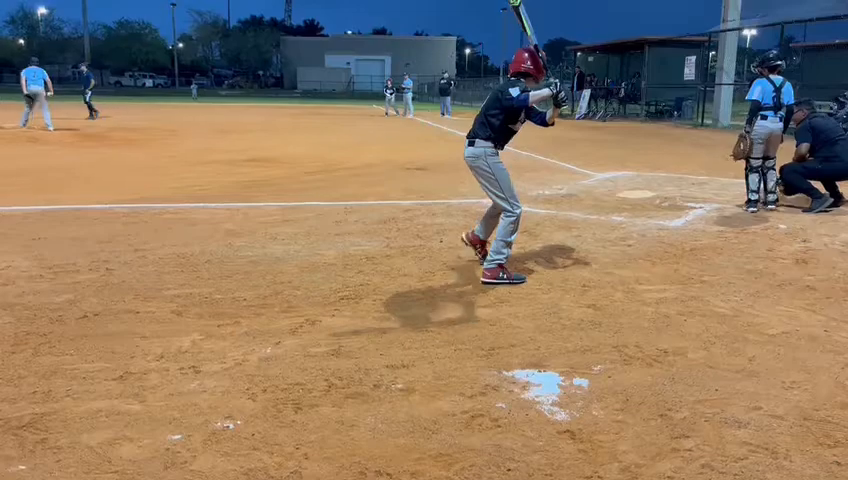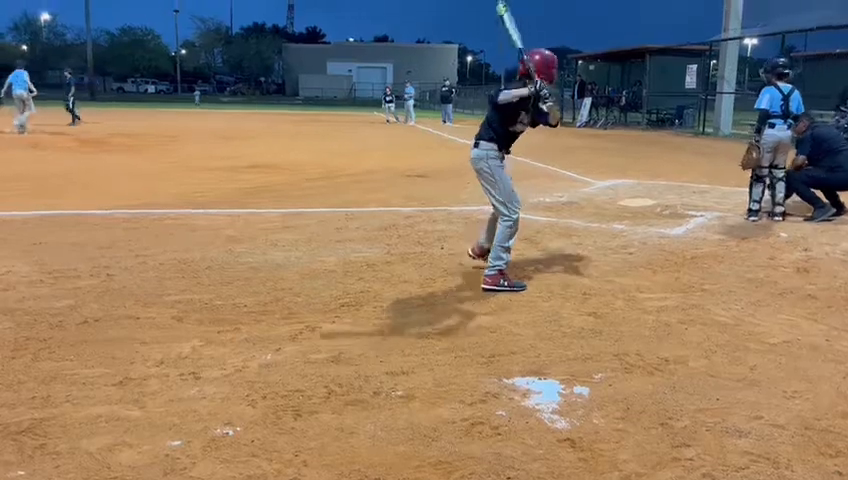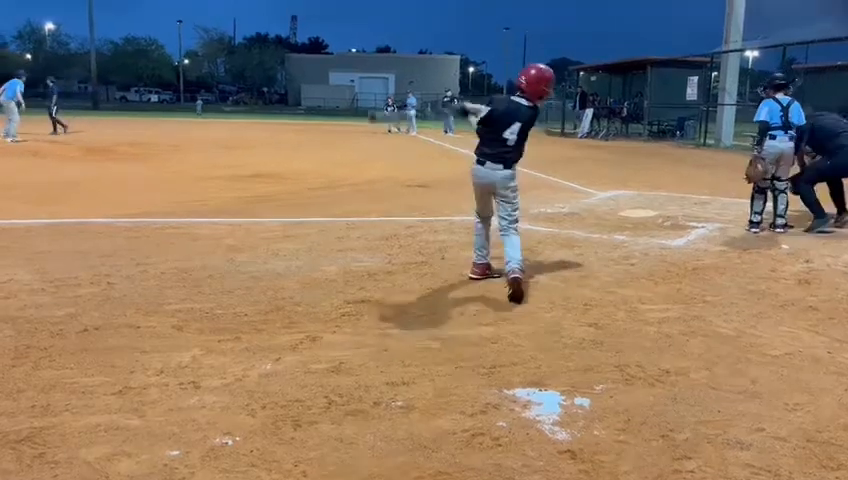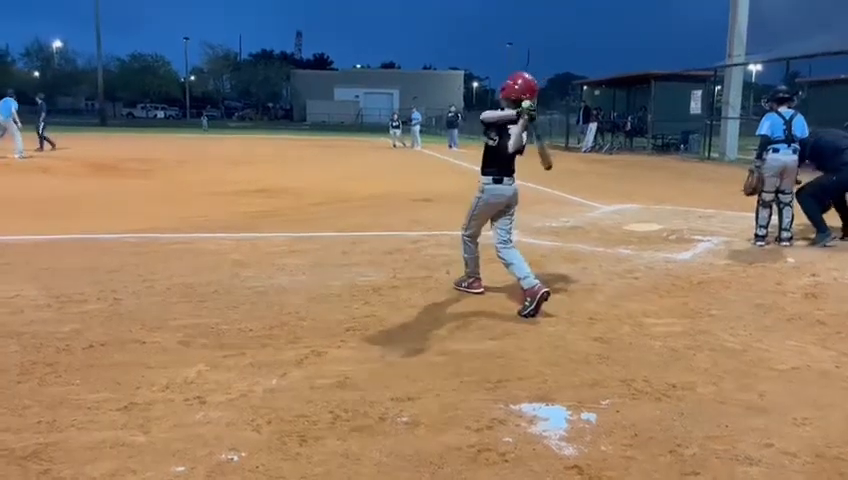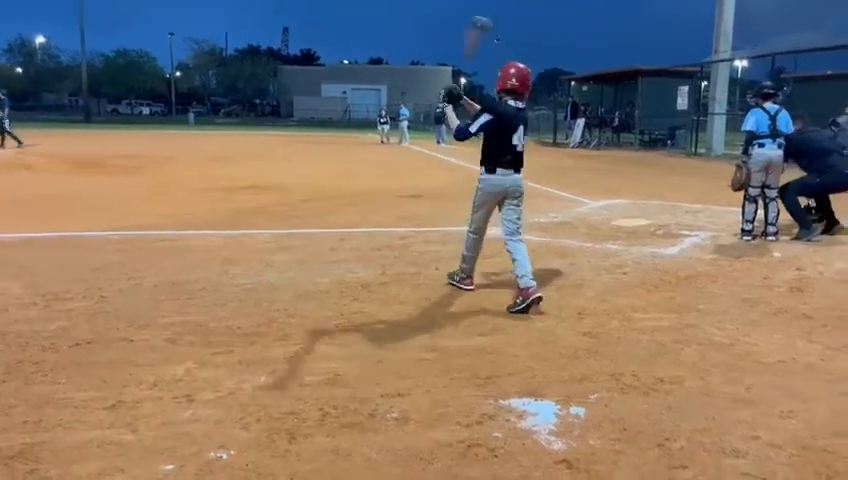
dt=0.5s
person 1, frame 1
left shoulder: (520, 94)
right shoulder: (512, 87)
left elbow: (544, 120)
right elbow: (520, 103)
left wrist: (556, 105)
right wrist: (550, 91)
left hip: (480, 151)
right hip: (483, 152)
left knee: (503, 200)
right knee: (512, 210)
left ankle: (477, 237)
right ankle: (493, 268)
person 1, frame 2
left shoulder: (533, 102)
right shoulder: (516, 89)
left elbow: (553, 121)
right elbow: (495, 99)
left wrist: (547, 100)
right wrist: (529, 91)
left hip: (491, 155)
right hip: (487, 154)
left knee: (506, 206)
right knee: (509, 215)
left ankle: (484, 247)
right ankle: (494, 275)
person 1, frame 3
left shoulder: (498, 102)
right shoulder: (532, 113)
left elbow: (481, 128)
left wrist: (469, 110)
right wrist: (474, 109)
left hip: (481, 169)
right hip: (505, 174)
left knee: (483, 217)
right knee: (509, 227)
left ankle: (480, 265)
right ankle: (514, 269)
person 1, frame 4
left shoulder: (517, 121)
right shoulder: (505, 116)
left elbow: (513, 149)
right elbow: (484, 116)
left wrist: (521, 119)
right wrist: (513, 113)
left hip: (492, 187)
right hip: (508, 188)
left knee: (469, 234)
right knee: (504, 243)
left ankle: (472, 279)
right ankle: (532, 286)
person 1, frame 5
left shoulder: (497, 111)
right shoulder: (521, 112)
left elbow: (461, 133)
left wrist: (448, 106)
right wrist: (462, 99)
left hip: (492, 178)
right hip: (515, 179)
left knee: (476, 230)
right knee: (513, 235)
left ankle: (465, 275)
right ankle: (528, 286)
person 2, frame 1
left shoulder: (760, 82)
right shoulder: (786, 85)
left elbow: (754, 107)
right elbow: (790, 111)
left wrist: (747, 127)
right wrist: (783, 131)
left hip: (760, 124)
right hip: (778, 125)
left knee: (754, 163)
right knee: (770, 162)
left ankle: (753, 201)
right ankle: (771, 199)
person 2, frame 2
left shoulder: (768, 90)
right shoulder: (795, 92)
left elbow: (763, 115)
left wrist: (756, 135)
left hip: (769, 132)
right hip: (786, 134)
left knee: (759, 172)
right knee: (779, 173)
left ankle: (754, 211)
right ankle: (778, 211)
person 2, frame 3
left shoulder: (767, 103)
right shoulder: (795, 104)
left elbow: (763, 127)
left wrist: (757, 147)
right wrist: (796, 151)
left hip: (770, 144)
right hip: (789, 145)
left knee: (761, 184)
right knee: (781, 185)
left ankle: (755, 222)
right ankle: (780, 222)
person 2, frame 4
left shoulder: (770, 116)
right shoulder: (798, 117)
left elbow: (764, 139)
left wrist: (757, 159)
right wrist: (799, 163)
left hip: (773, 157)
right hip: (792, 158)
left knee: (766, 197)
right knee: (786, 198)
left ankle: (761, 235)
right ankle: (785, 236)
person 2, frame 5
left shoulder: (755, 112)
right shoulder: (783, 113)
left elbow: (750, 135)
left wrist: (744, 155)
right wrist: (785, 159)
left hip: (758, 152)
right hip: (777, 153)
left knee: (752, 192)
right knee: (772, 192)
left ankle: (747, 230)
right ankle: (771, 231)
